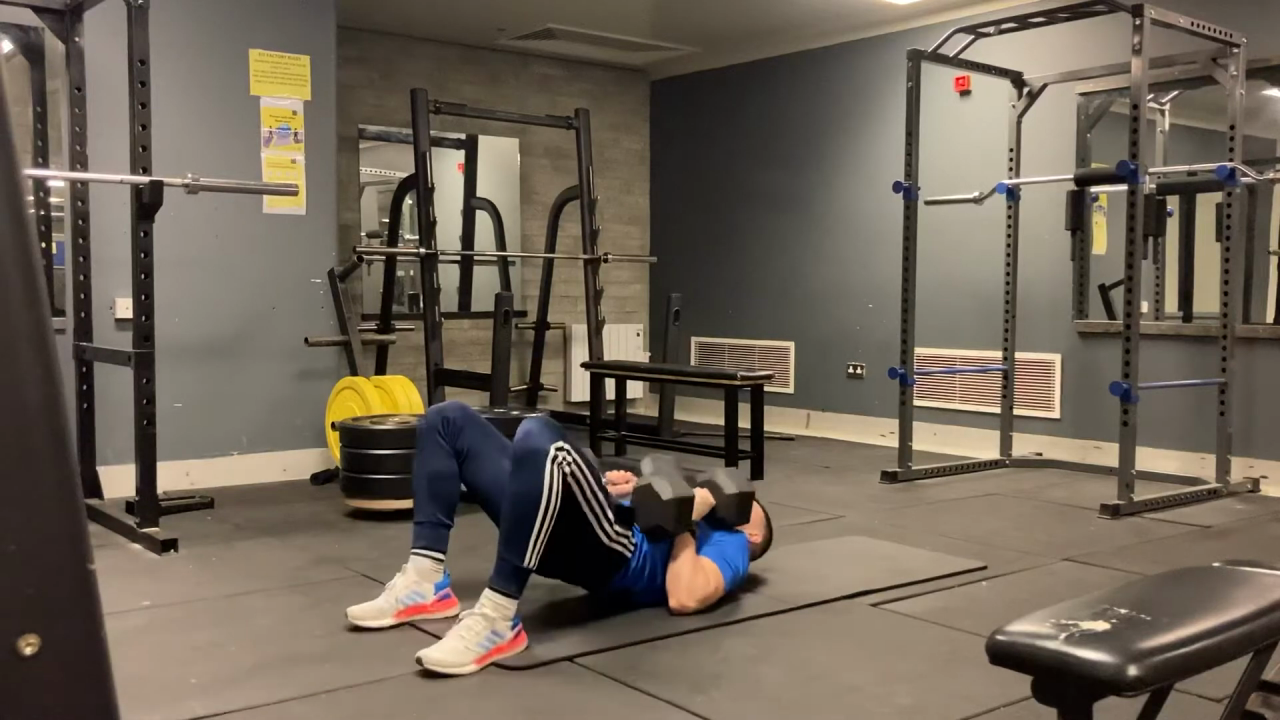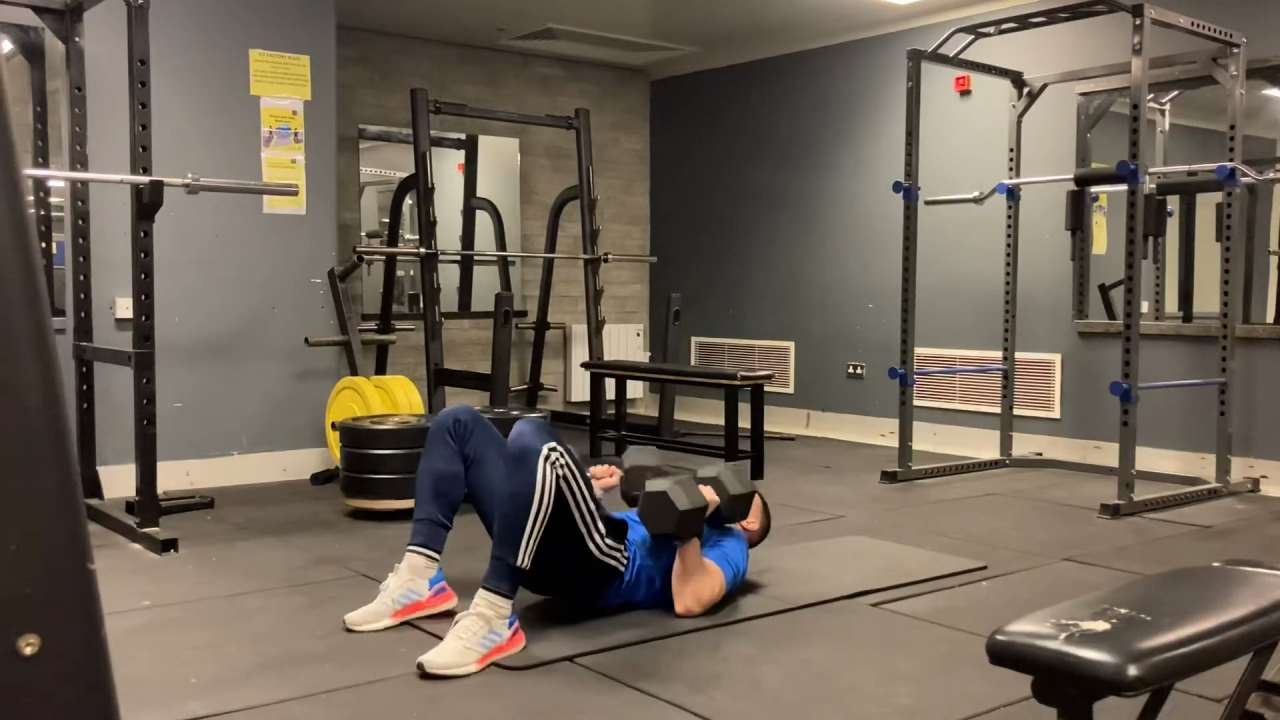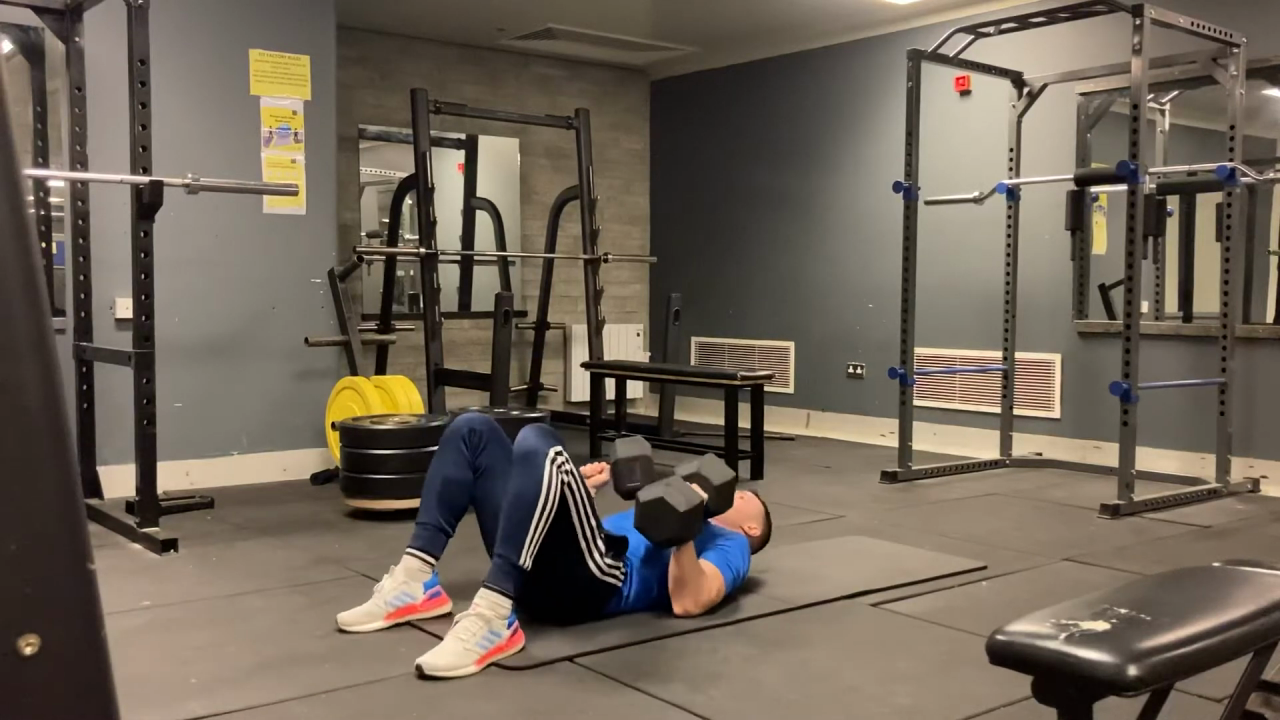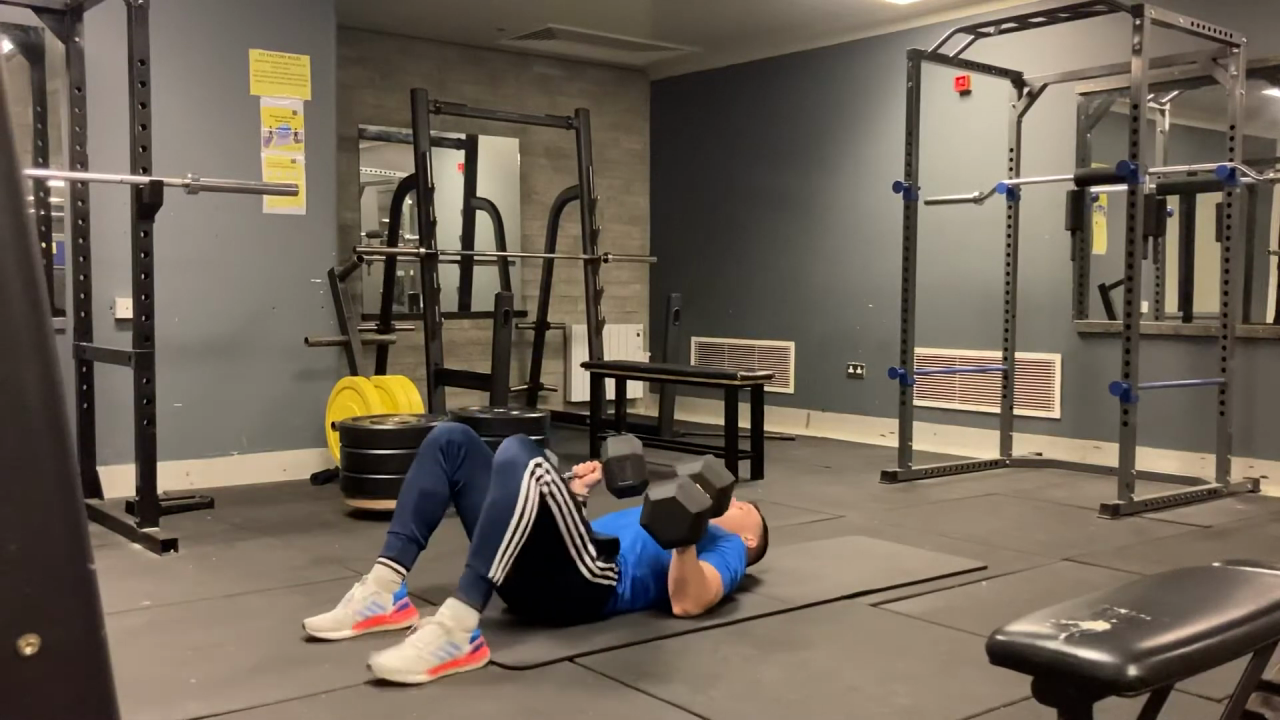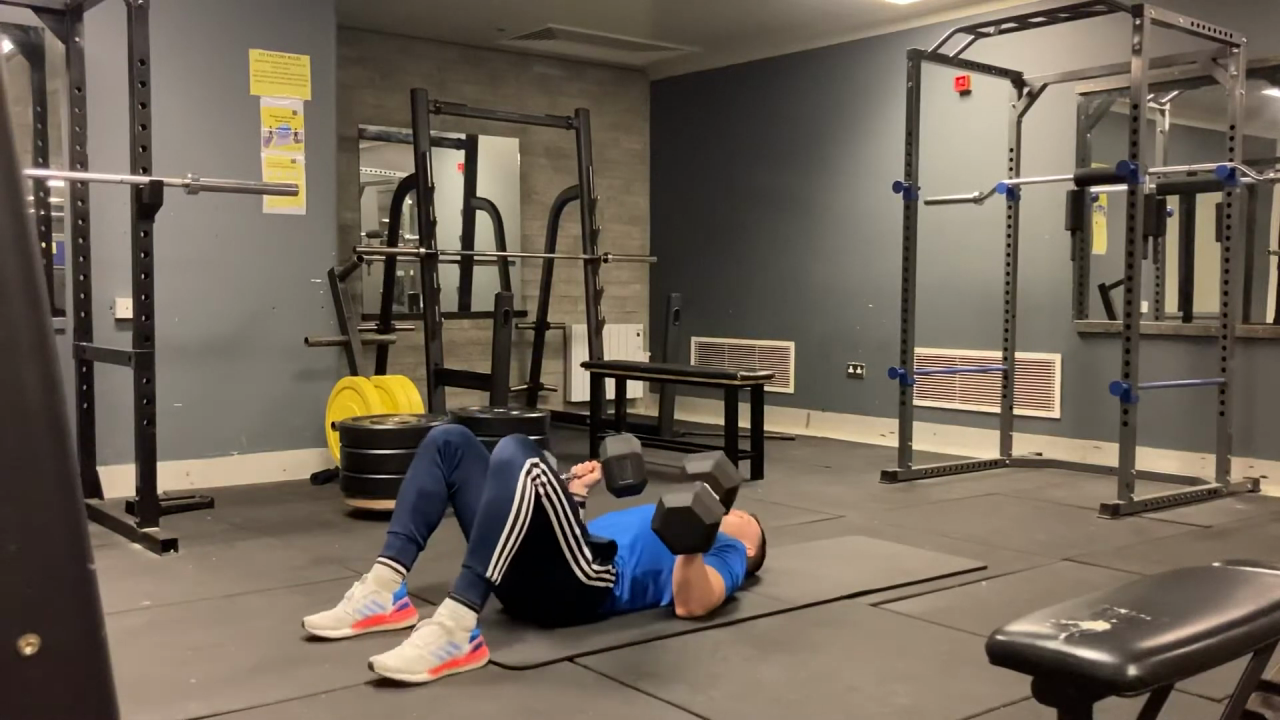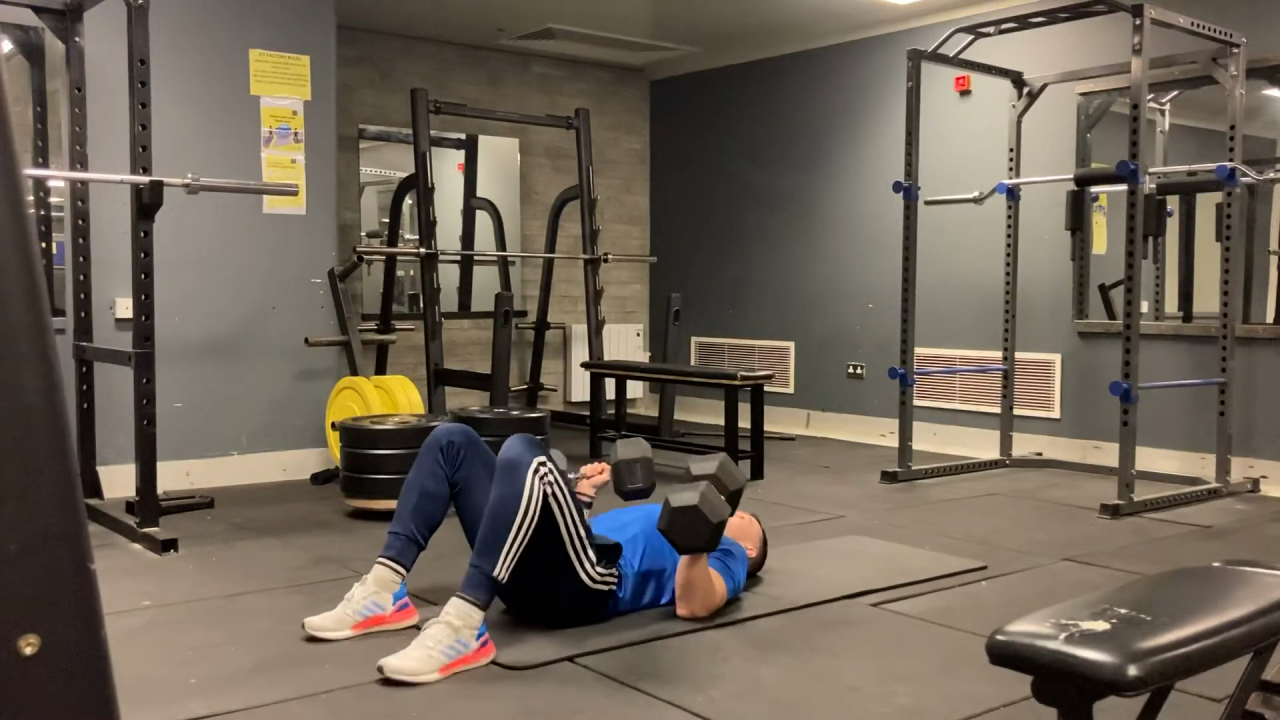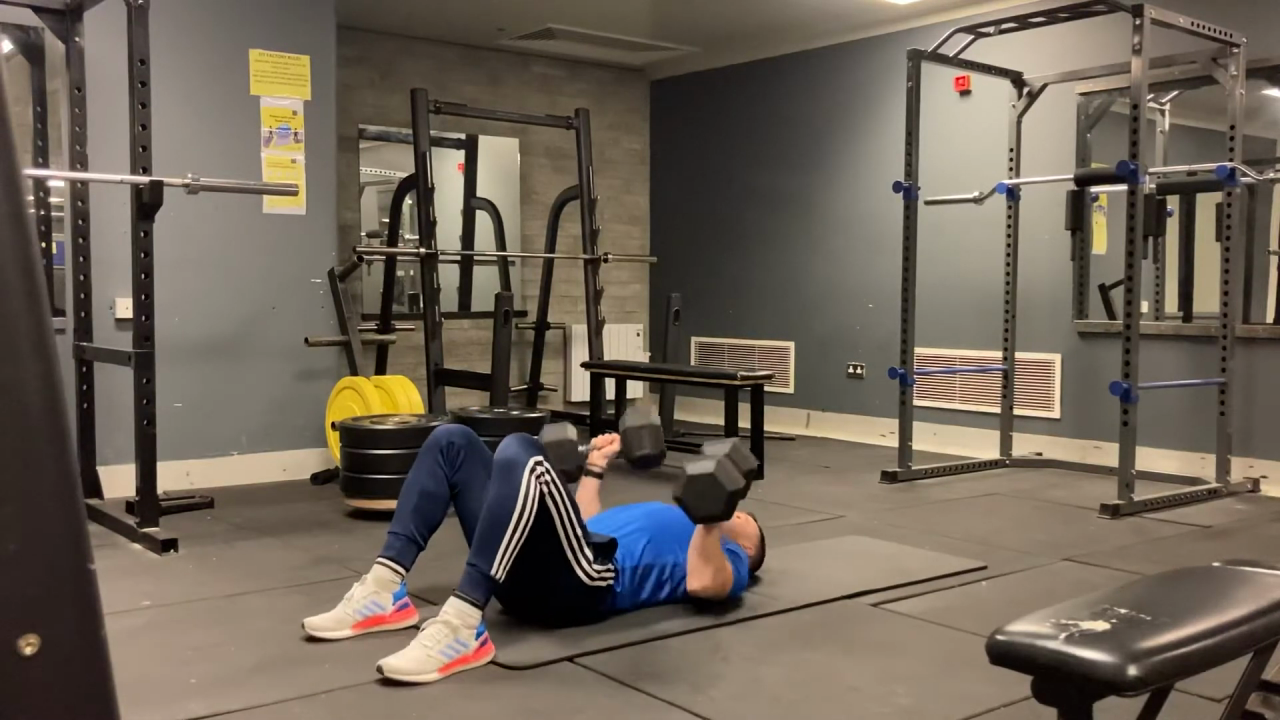
dt=0.3s
person 1, frame 1
left shoulder: (728, 546)
left elbow: (684, 598)
left wrist: (690, 518)
right wrist: (605, 493)
left hip: (607, 548)
right hip: (554, 533)
left knee: (540, 436)
right knee: (447, 420)
left ankle: (496, 619)
right ankle: (426, 582)
person 1, frame 2
left shoulder: (727, 544)
left elbow: (688, 602)
right wrist: (590, 492)
left hip: (600, 559)
right hip: (548, 547)
left knee: (533, 436)
right knee: (458, 423)
left ankle: (493, 619)
right ankle: (420, 579)
person 1, frame 3
left shoulder: (728, 546)
left elbow: (686, 602)
right wrist: (582, 492)
left hip: (590, 580)
right hip: (540, 571)
left knee: (538, 443)
right knee: (473, 429)
left ankle: (493, 618)
right ankle: (416, 583)
person 1, frame 4
left shoulder: (726, 548)
left elbow: (685, 603)
right wrist: (575, 495)
left hip: (587, 582)
right hip: (535, 572)
left knee: (519, 455)
right knee: (451, 439)
left ankle: (457, 631)
right ankle: (385, 590)
person 1, frame 5
left shoulder: (725, 553)
right shoulder: (657, 528)
left elbow: (690, 604)
right wrist: (575, 496)
left hip: (582, 583)
right hip: (529, 573)
left knee: (517, 455)
right knee: (449, 440)
left ankle: (455, 627)
right ankle: (384, 589)
person 1, frame 6
left shoulder: (726, 555)
right shoulder: (666, 529)
left elbow: (691, 605)
right wrist: (583, 496)
left hip: (584, 584)
right hip: (532, 572)
left knee: (524, 453)
right knee: (452, 440)
left ankle: (464, 628)
right ankle: (385, 591)
person 1, frame 7
left shoulder: (728, 560)
right shoulder: (671, 530)
left elbow: (703, 583)
right wrist: (594, 468)
left hip: (582, 583)
right hip: (530, 574)
left knee: (520, 453)
right knee: (452, 442)
left ankle: (462, 627)
right ankle: (385, 592)
